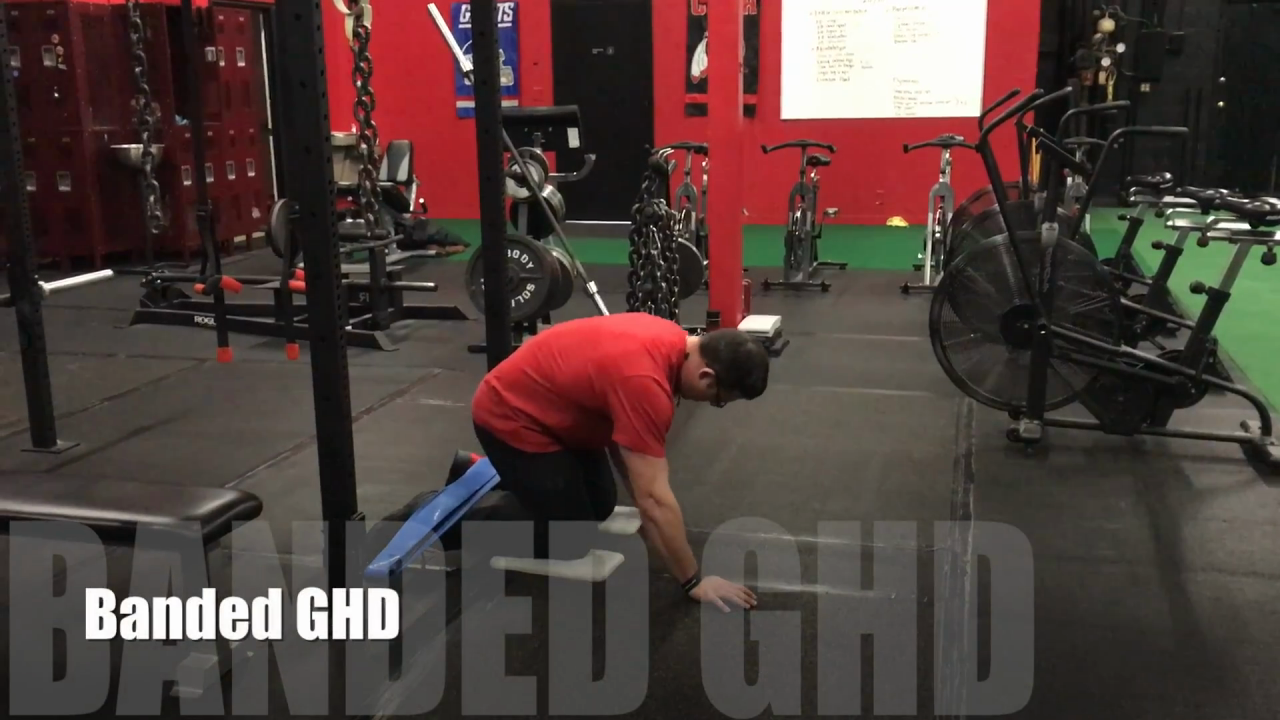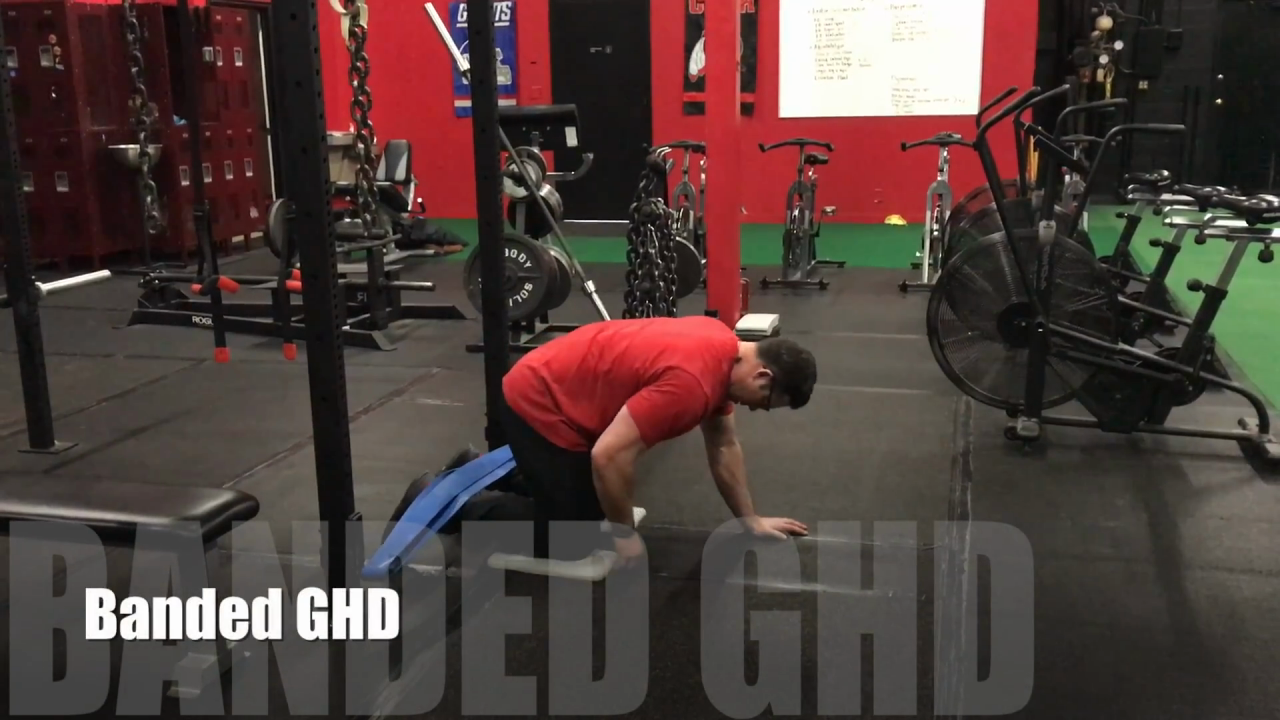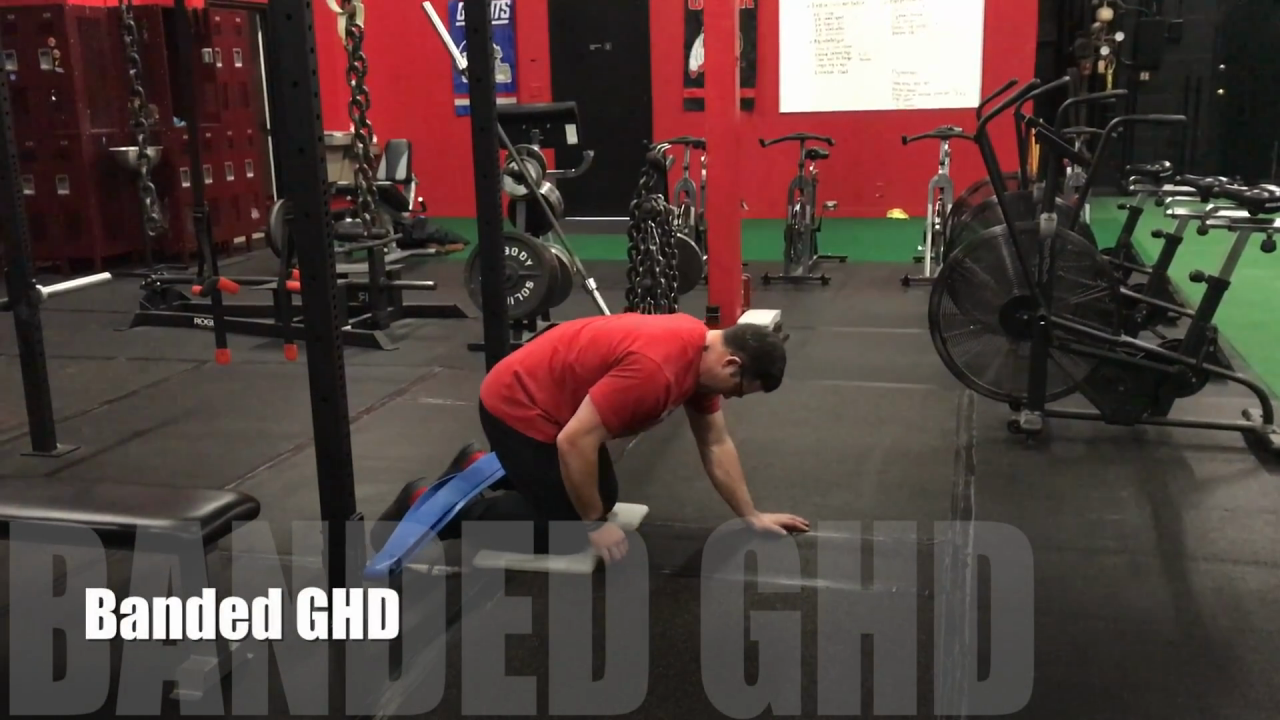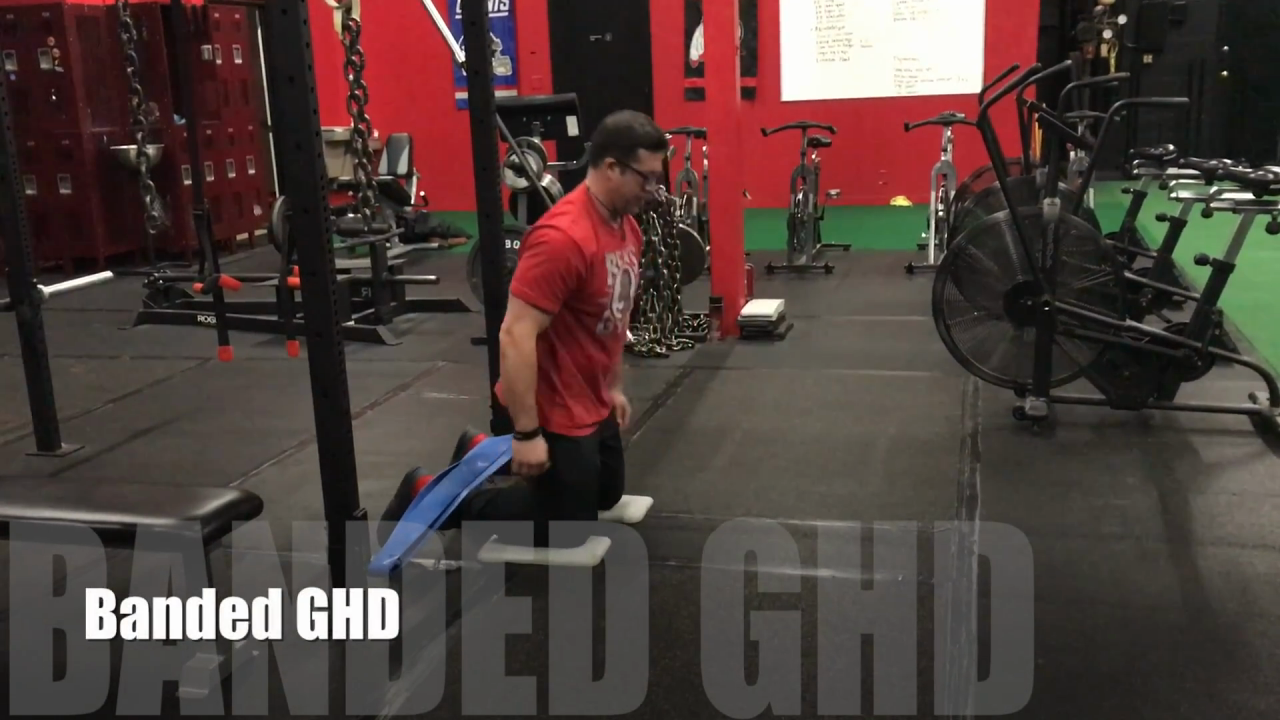
dt=0.7s
person 1, frame 1
left shoulder: (673, 343)
right shoulder: (645, 380)
right elbow: (653, 498)
left wrist: (635, 486)
right wrist: (694, 582)
left hip: (547, 405)
right hip: (511, 417)
left knee: (601, 507)
person 1, frame 2
left shoulder: (738, 353)
right shoulder: (691, 381)
left elbow: (724, 446)
right elbow: (608, 455)
left wrist: (750, 519)
right wrist: (623, 533)
left hip: (569, 391)
right hip: (537, 401)
left knee: (592, 499)
person 1, frame 3
left shoulder: (704, 354)
right shoulder: (656, 370)
left elbow: (716, 444)
right elbow: (574, 441)
left wrist: (752, 516)
right wrist: (594, 525)
left hip: (557, 402)
right hip: (517, 407)
left knee: (602, 500)
right knee: (566, 530)
person 1, frame 4
left shoulder: (625, 224)
right shoulder: (563, 238)
right elbow: (516, 335)
left wrist: (613, 387)
right wrist: (527, 434)
left hip: (590, 403)
right hip: (554, 412)
left knee: (607, 495)
right knee: (569, 531)
